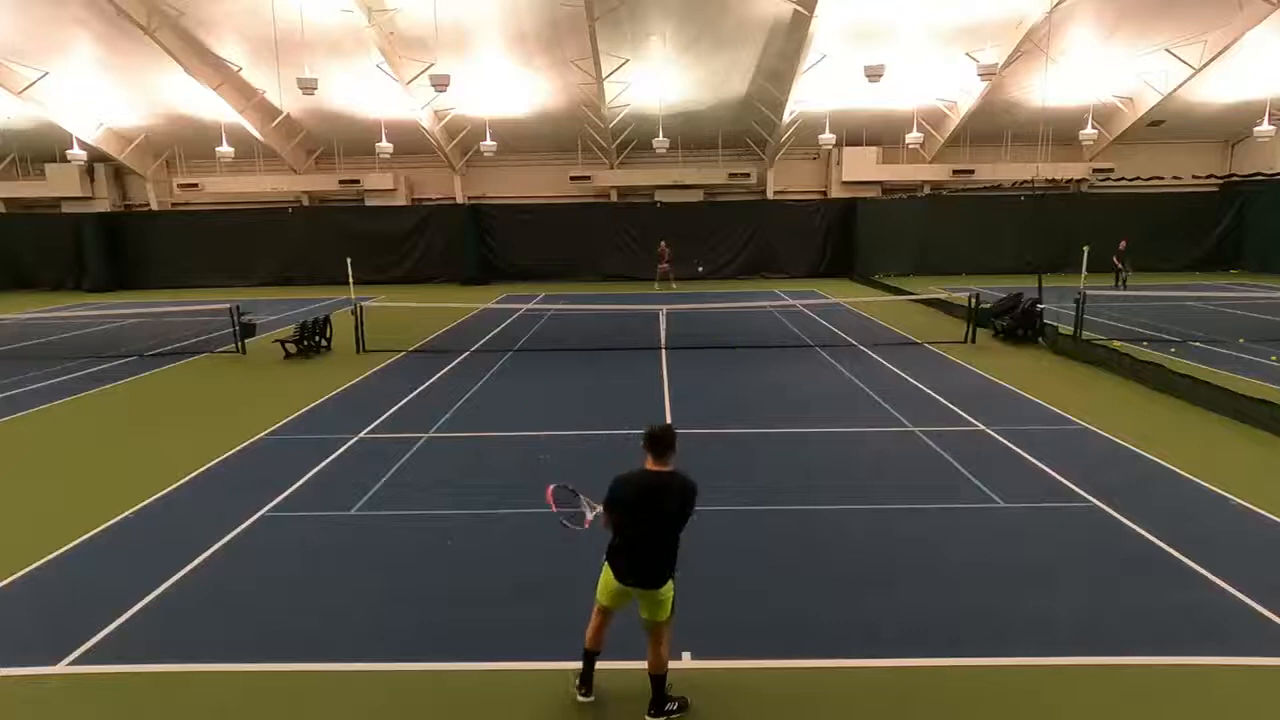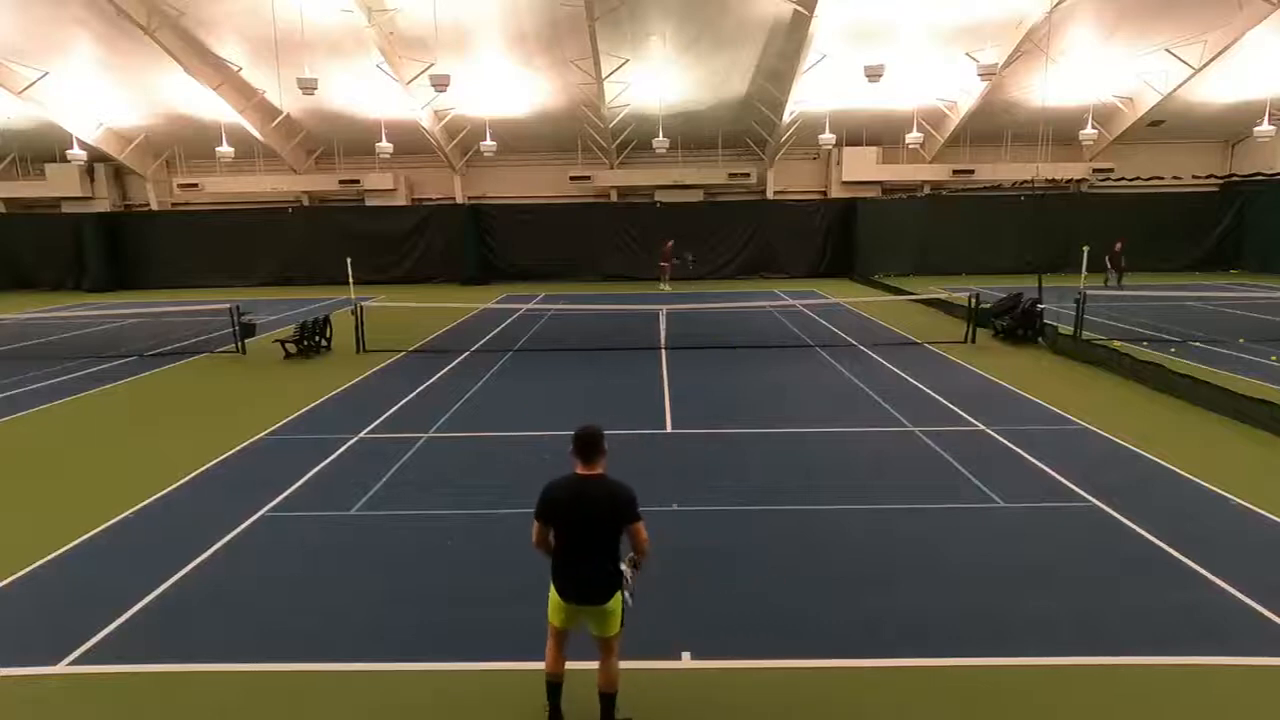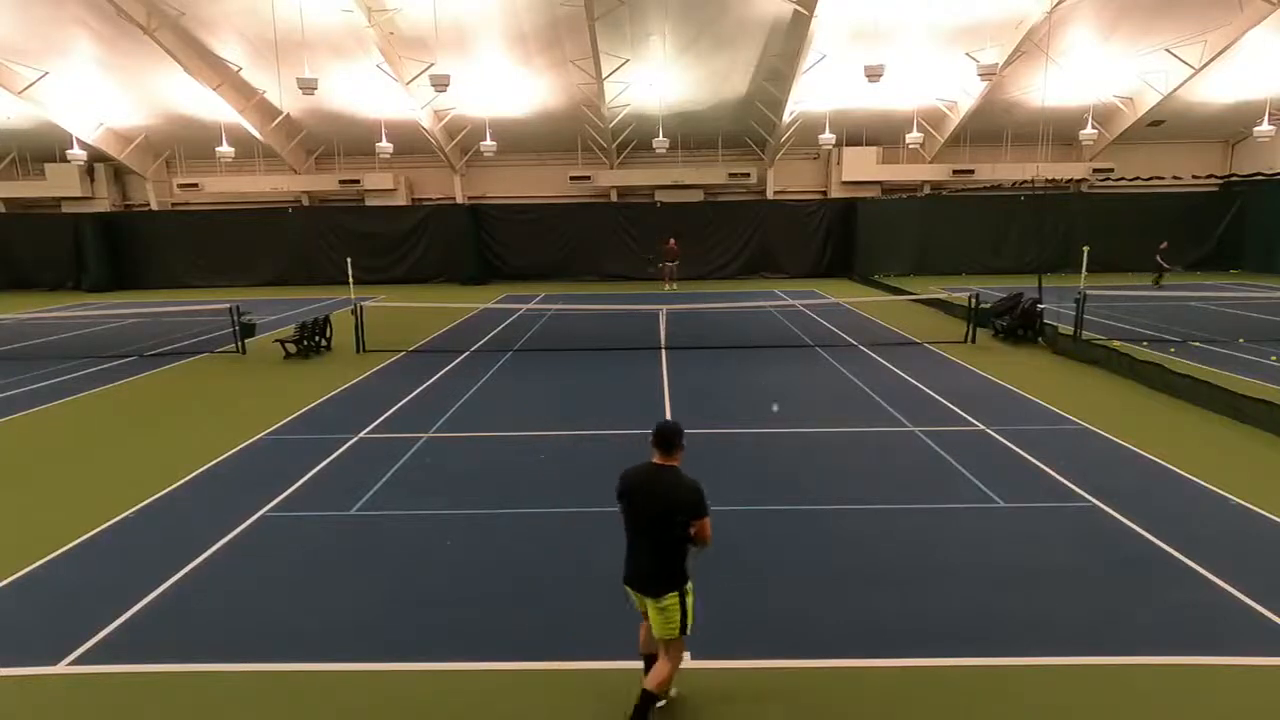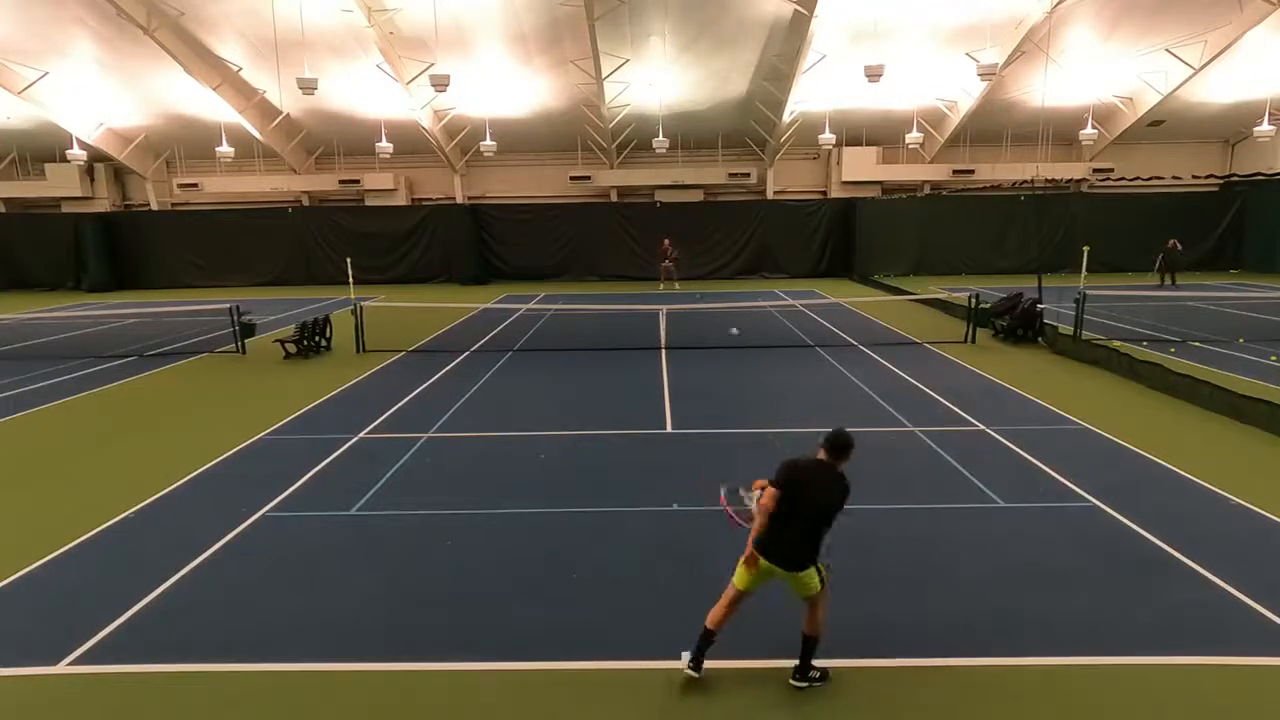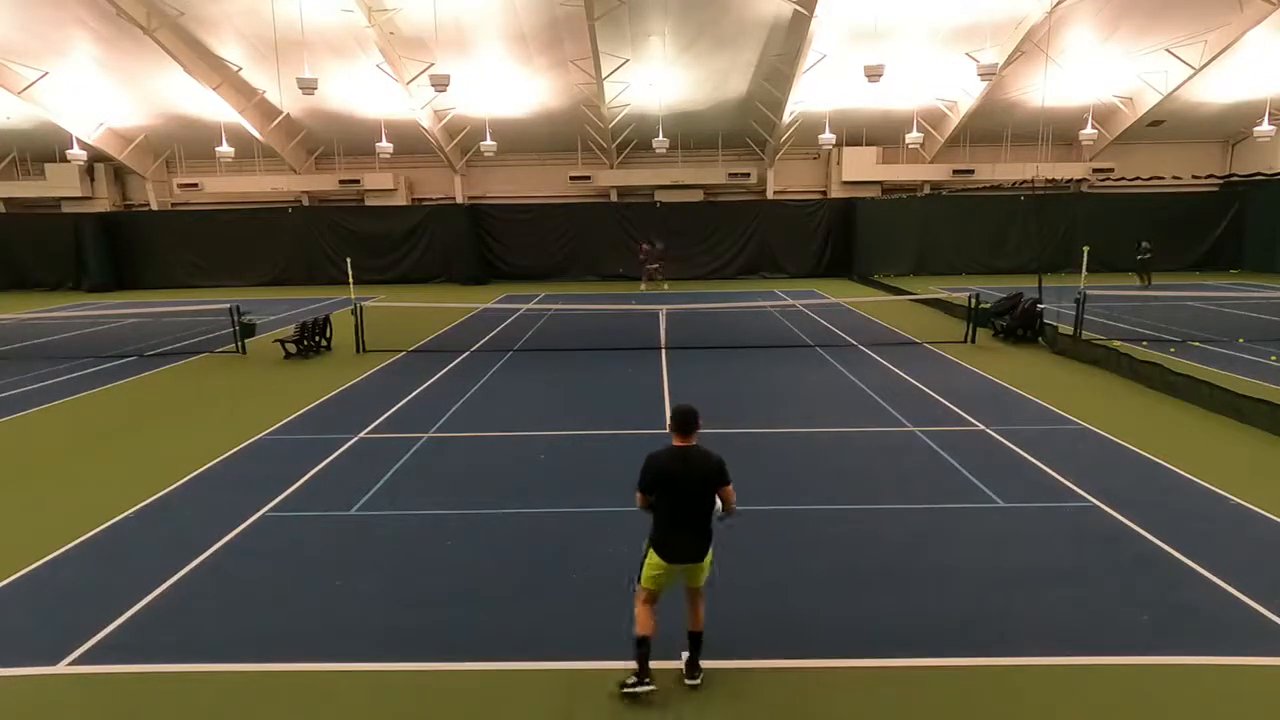
dt=1s
person 1, frame 1
left shoulder: (622, 484)
right shoulder: (687, 488)
left elbow: (610, 523)
left hip: (618, 568)
right hip: (657, 576)
left knee: (600, 616)
right knee: (658, 638)
left ankle: (585, 683)
person 1, frame 2
left shoulder: (553, 491)
right shoulder: (621, 493)
left elbow: (538, 540)
right elbow: (641, 542)
right wrist: (638, 559)
left hip: (564, 585)
right hip: (606, 588)
left knee: (556, 642)
right knee: (609, 654)
person 1, frame 3
left shoulder: (628, 478)
right shoulder: (689, 489)
right elbow: (704, 537)
left hip: (634, 576)
right hip: (669, 582)
left knee: (649, 621)
right knee: (671, 655)
left ankle: (654, 691)
person 1, frame 4
left shoulder: (794, 466)
right shoulder: (842, 488)
left elbow: (766, 504)
left wrist: (752, 542)
left hip: (763, 550)
right hip: (800, 561)
left knee: (730, 600)
right knee: (817, 602)
left ankle: (696, 661)
right ankle: (803, 670)
person 1, frame 5
left shoulder: (654, 461)
right shoulder: (714, 462)
left elbow: (642, 504)
right elbow: (729, 507)
right wrist: (723, 512)
left hip: (663, 548)
right hip: (699, 549)
left knee: (644, 604)
right knee: (695, 601)
left ankle: (642, 674)
right ankle: (693, 667)
